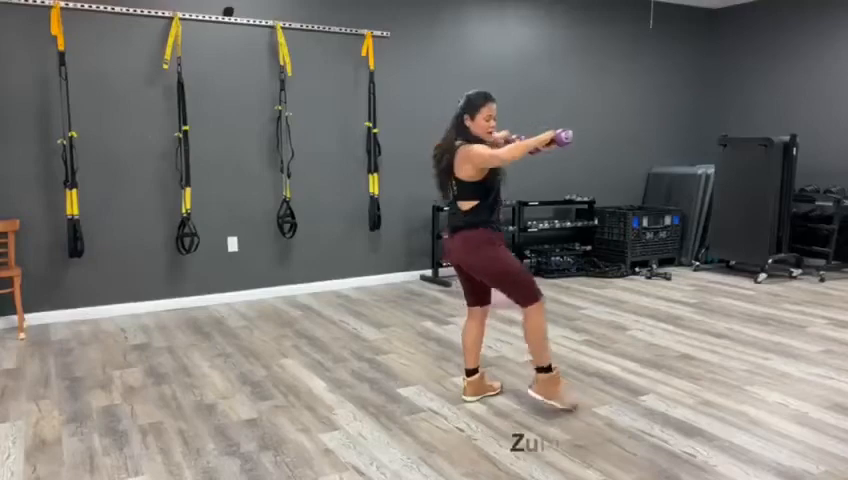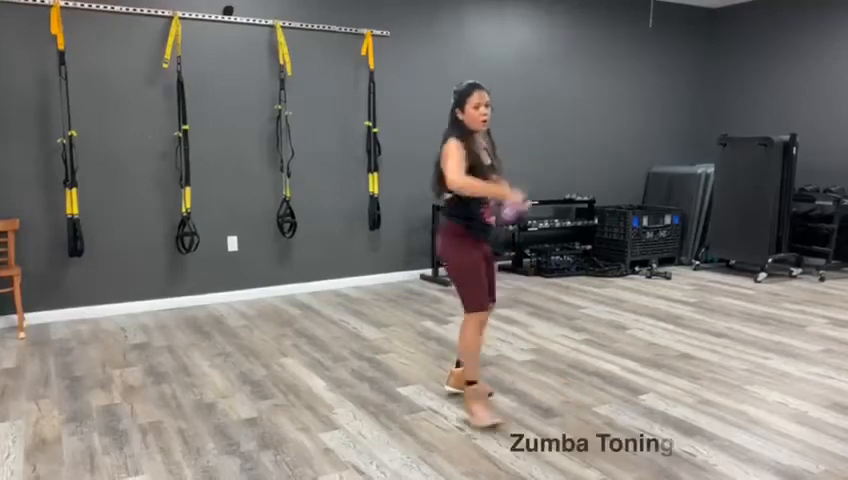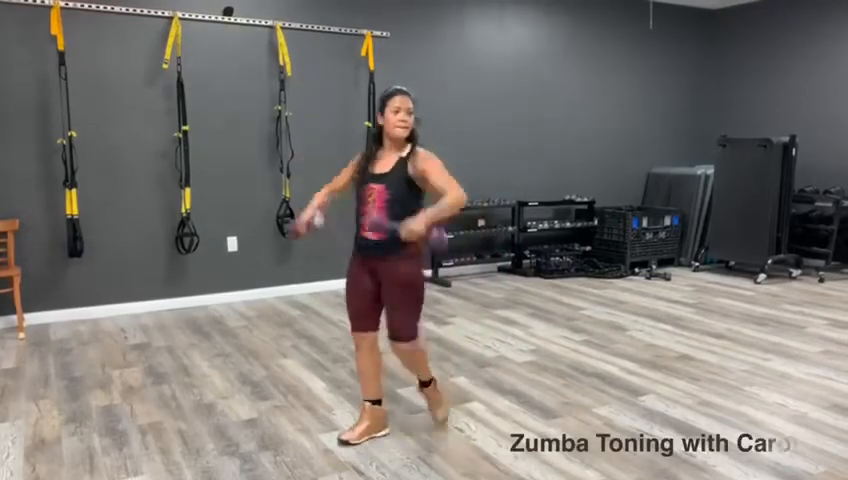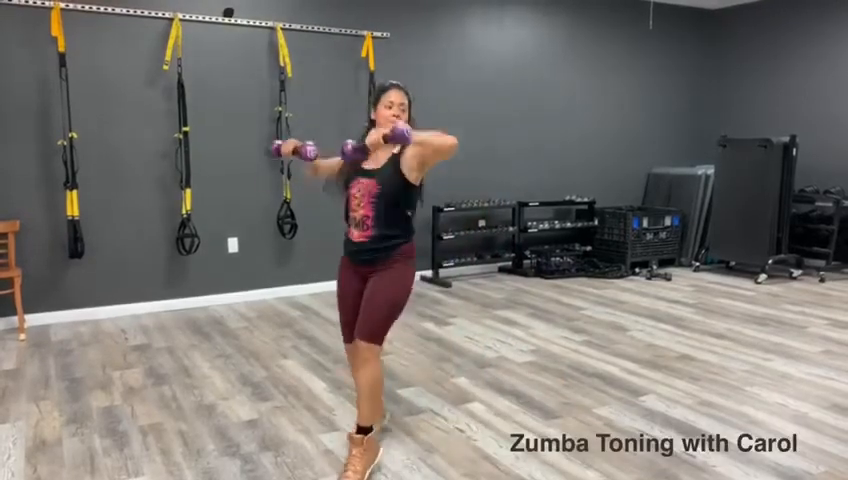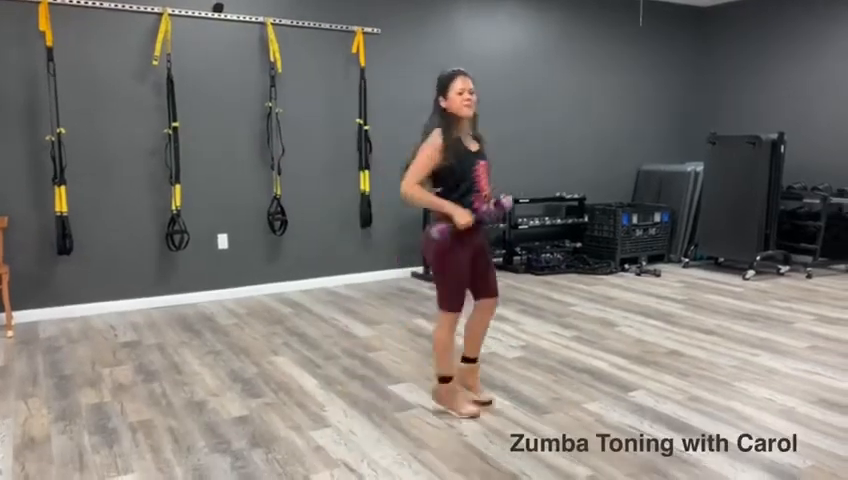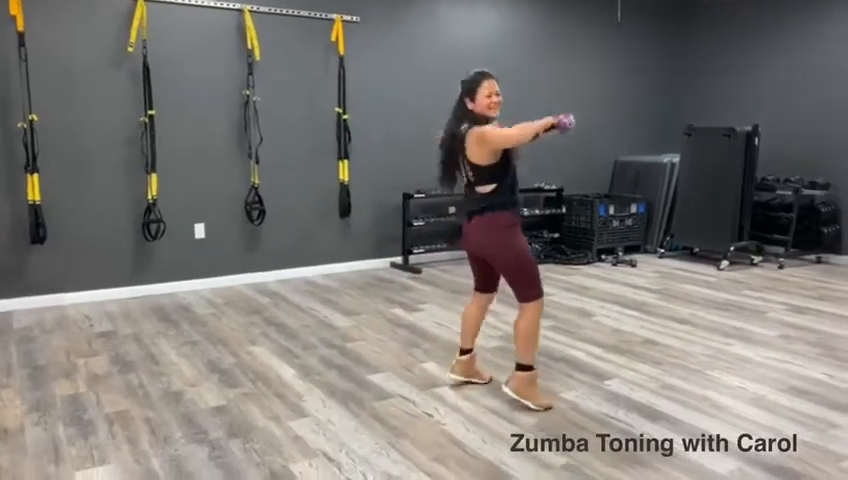
dt=0.7s
person 1, frame 1
left shoulder: (456, 148)
right shoulder: (471, 153)
right elbow: (503, 156)
left wrist: (501, 138)
right wrist: (541, 139)
left hip: (458, 242)
right hip: (480, 243)
left knee: (477, 309)
right knee: (533, 302)
left ankle: (473, 381)
right ankle: (547, 380)
person 1, frame 2
left shoulder: (485, 144)
right shoulder: (455, 146)
left elbow: (493, 181)
right elbow: (456, 183)
left wrist: (512, 193)
right wrist: (503, 191)
left hip: (480, 236)
right hip: (458, 237)
left knee: (484, 308)
right knee: (477, 312)
left ankle: (462, 375)
right ankle: (474, 395)
person 1, frame 3
left shoulder: (419, 159)
right shoulder: (364, 159)
left elbow: (457, 196)
right elbow: (330, 190)
left wrist: (425, 218)
right wrist: (310, 210)
left hip: (401, 260)
right hip: (364, 260)
left knee: (402, 340)
right knee: (363, 336)
left ankle: (429, 386)
right ankle: (374, 413)
person 1, frame 4
left shoulder: (409, 153)
right shoulder: (356, 154)
left elbow: (449, 144)
right elbow: (323, 169)
left wrist: (394, 137)
right wrist: (298, 151)
left hip: (393, 263)
right hip: (354, 262)
left knee: (369, 346)
right knee: (353, 345)
left ankle: (363, 446)
right ankle: (371, 409)
person 1, frame 5
left shoulder: (473, 136)
right shoulder: (439, 139)
right elbow: (408, 187)
left wrist: (489, 199)
right wrist: (452, 209)
left hip: (474, 232)
right hip: (450, 237)
left knee: (488, 301)
right knee: (450, 312)
left ankle: (466, 373)
right ankle: (445, 388)
person 1, frame 6
left shoulder: (462, 133)
right shoulder: (483, 134)
right elbow: (515, 136)
right wrist: (546, 122)
left hip: (476, 226)
right hip: (499, 227)
left knee: (483, 293)
right knee: (532, 301)
left ankle: (465, 363)
right ankle: (523, 380)
